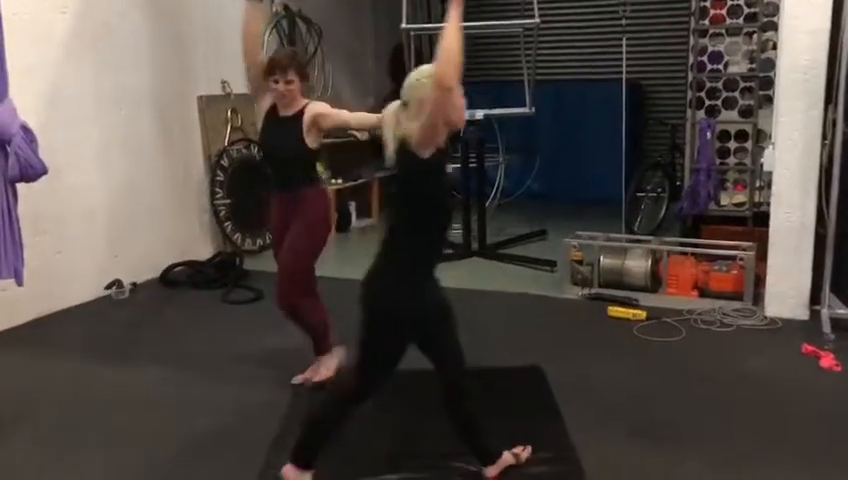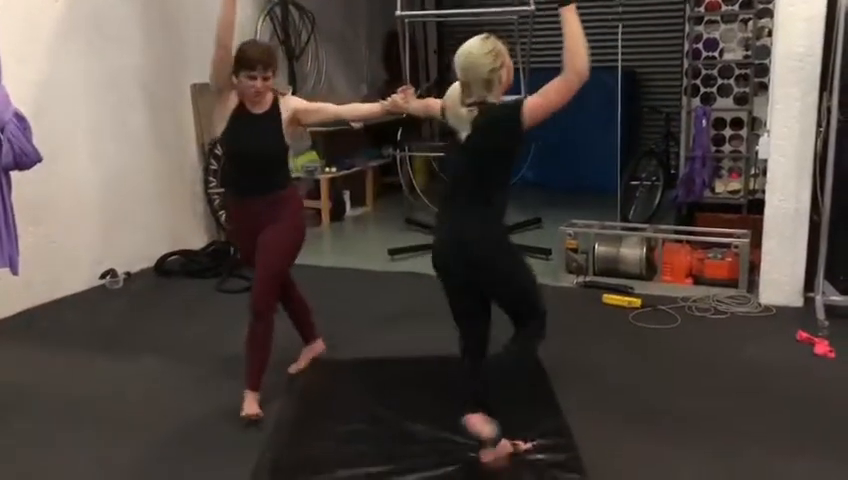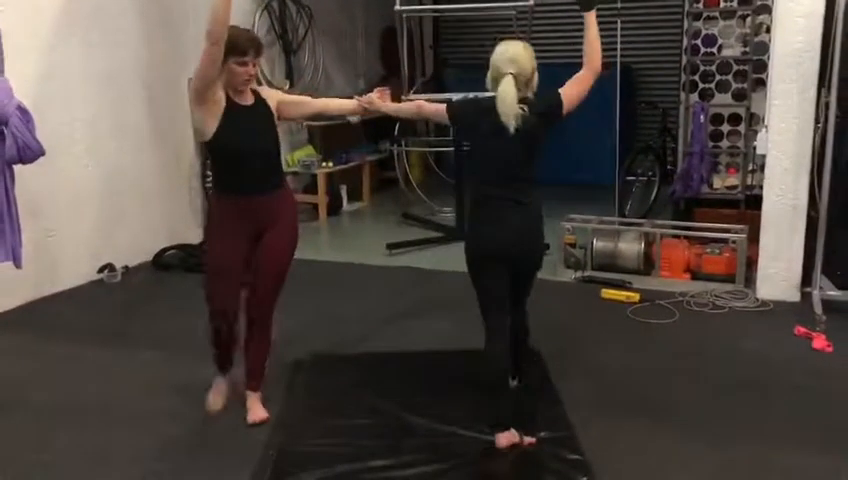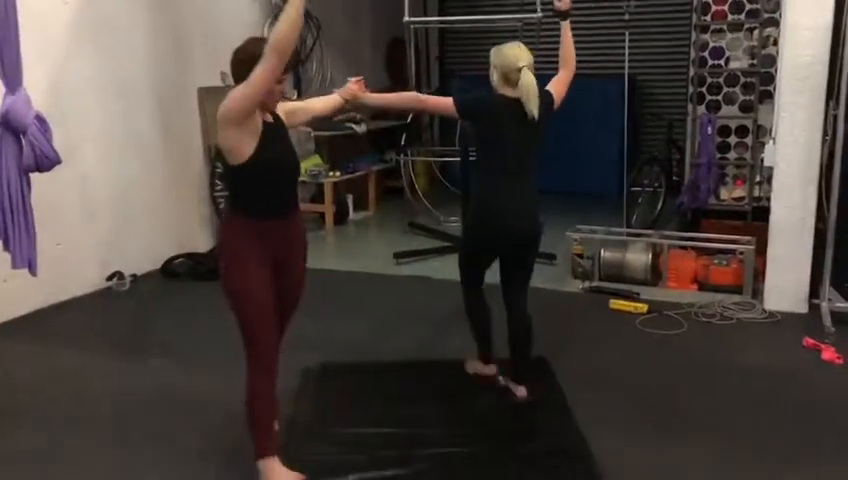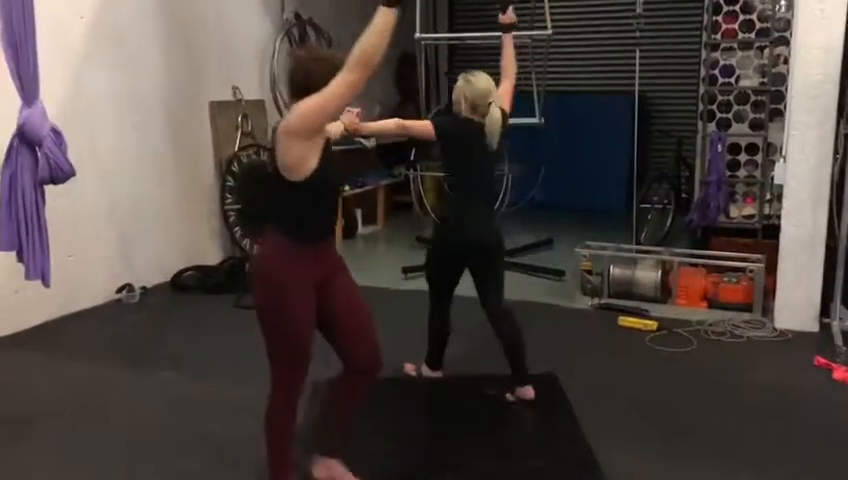
dt=0.4s
person 1, frame 1
left shoulder: (427, 149)
right shoulder: (418, 152)
right elbow: (444, 81)
left hip: (419, 285)
right hip: (394, 289)
left knee: (454, 373)
right knee: (364, 383)
person 1, frame 2
left shoulder: (460, 112)
right shoulder: (503, 119)
left elbow: (429, 105)
right elbow: (575, 74)
left wrist: (409, 103)
left hip: (448, 244)
right hip: (483, 247)
left knee: (473, 340)
right knee: (533, 322)
left ankle: (490, 442)
right ankle: (482, 412)
person 1, frame 3
left shoulder: (473, 111)
right shoulder: (542, 112)
left elbow: (422, 109)
right elbow: (591, 68)
left wrist: (385, 107)
left hip: (485, 232)
right hip: (526, 229)
left knee: (495, 322)
right knee: (516, 308)
left ankle: (506, 425)
right ankle: (514, 373)
person 1, frame 4
left shoulder: (483, 106)
right shoulder: (540, 106)
left elbow: (419, 101)
right elbow: (567, 70)
left wrist: (367, 99)
left hip: (489, 216)
right hip: (528, 218)
left knee: (472, 285)
right knee: (517, 298)
left ankle: (486, 359)
right ankle: (518, 379)
person 1, frame 5
left shoulder: (453, 129)
right shoulder: (497, 124)
left elbow: (403, 126)
right elbow: (508, 79)
left wrist: (361, 127)
right wrist: (508, 32)
left hip: (455, 230)
right hip: (488, 231)
left knee: (440, 298)
right knee: (496, 306)
left ankle: (432, 365)
right ankle: (522, 383)
person 2, frame 1
left shoulder: (314, 114)
right shoulder: (265, 104)
left elbow: (350, 118)
right elbow: (251, 51)
left wrist: (381, 119)
left hip: (310, 207)
right hip: (279, 206)
left knee: (288, 293)
right knee: (301, 290)
left ankle: (330, 349)
right ankle: (321, 356)
person 2, frame 2
left shoulder: (288, 108)
right shoulder: (225, 101)
left elbow: (340, 111)
right elbow: (222, 46)
left wrist: (384, 107)
left hip: (282, 210)
right hip: (241, 211)
left knee: (261, 301)
right knee: (278, 284)
left ankle: (251, 392)
right ankle: (313, 342)
person 2, frame 3
left shoulder: (269, 100)
right shoulder: (207, 99)
left elbow: (320, 105)
right elbow: (215, 40)
left wrist: (363, 104)
left hip: (277, 211)
right hip: (228, 215)
left knee: (260, 308)
right knee: (222, 311)
left ankle: (254, 392)
right ankle: (223, 375)
person 2, frame 4
left shoulder: (278, 114)
right shoulder: (234, 116)
left elbow: (315, 106)
right elbow: (275, 54)
left wrist: (343, 95)
left hip: (289, 237)
right hip: (245, 242)
left knee: (272, 340)
right knee: (262, 350)
left ankle: (262, 405)
person 2, frame 5
left shoulder: (311, 132)
right shoulder: (297, 127)
right elbow: (359, 69)
left wrist: (346, 124)
left hip: (324, 262)
right hip: (285, 267)
left knee: (366, 364)
right knee: (289, 382)
